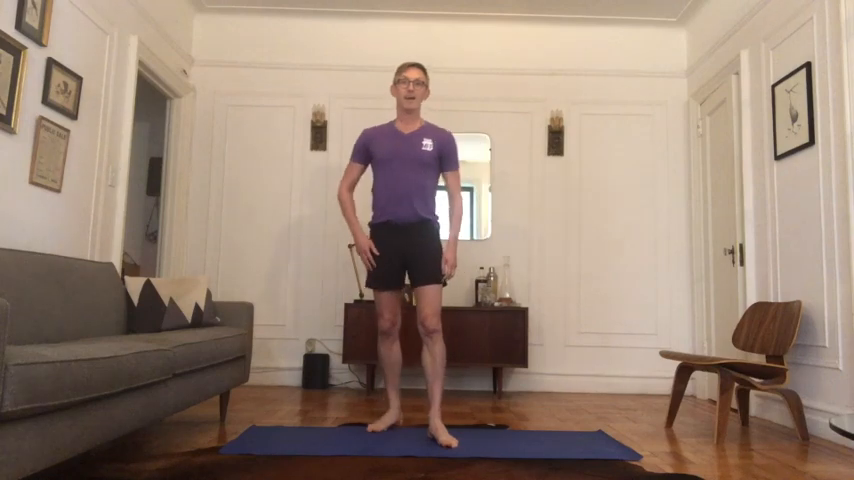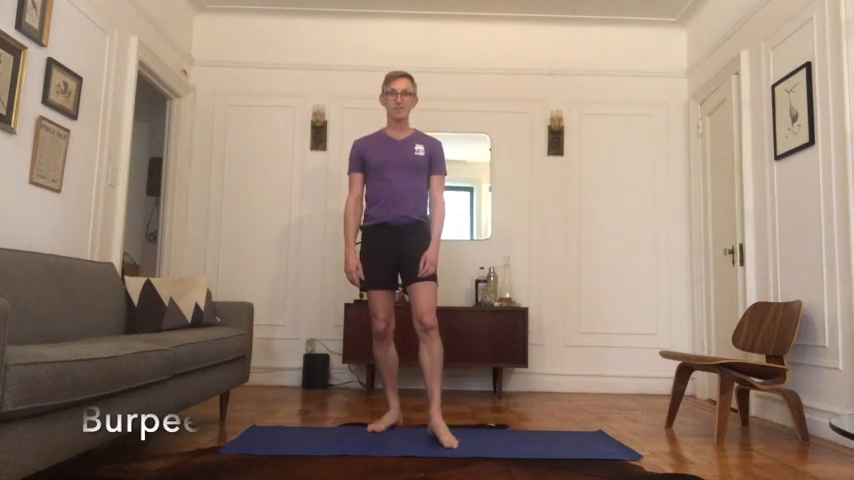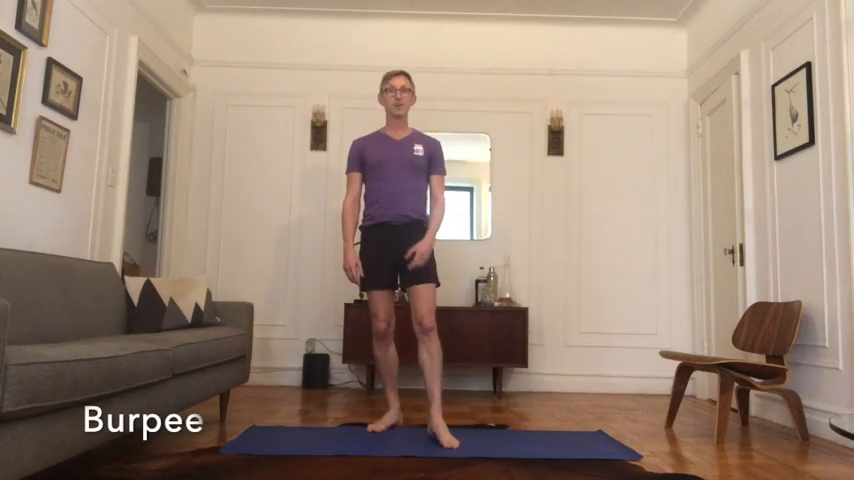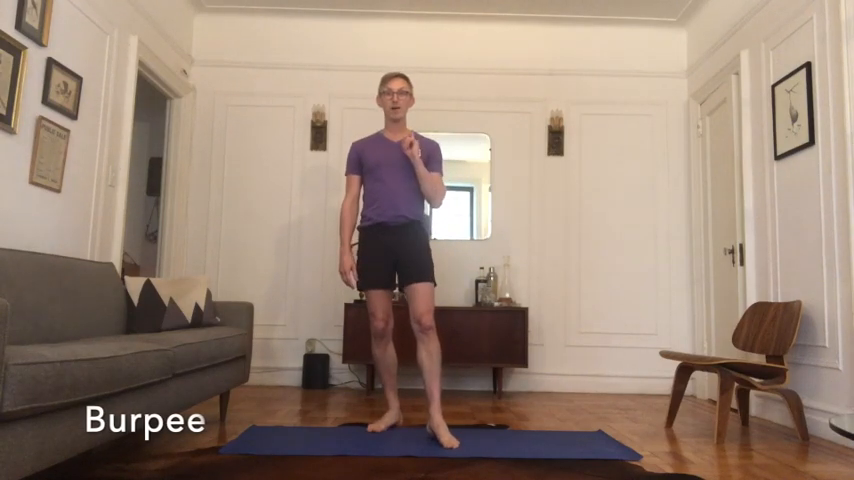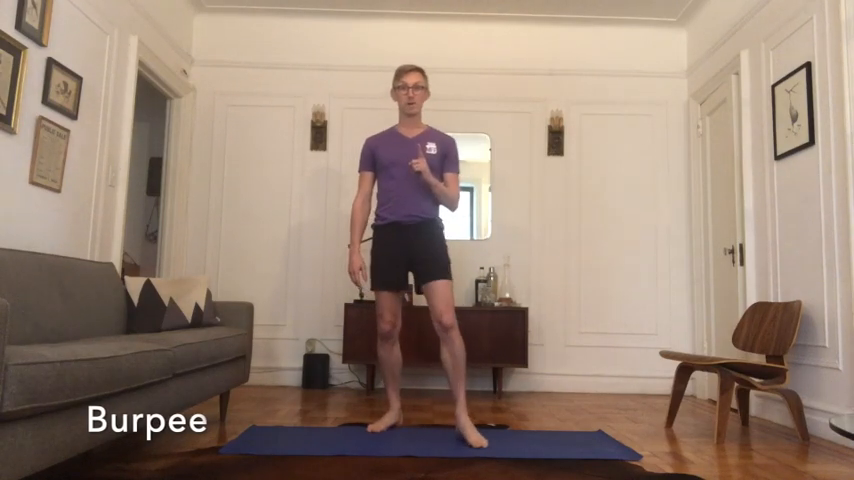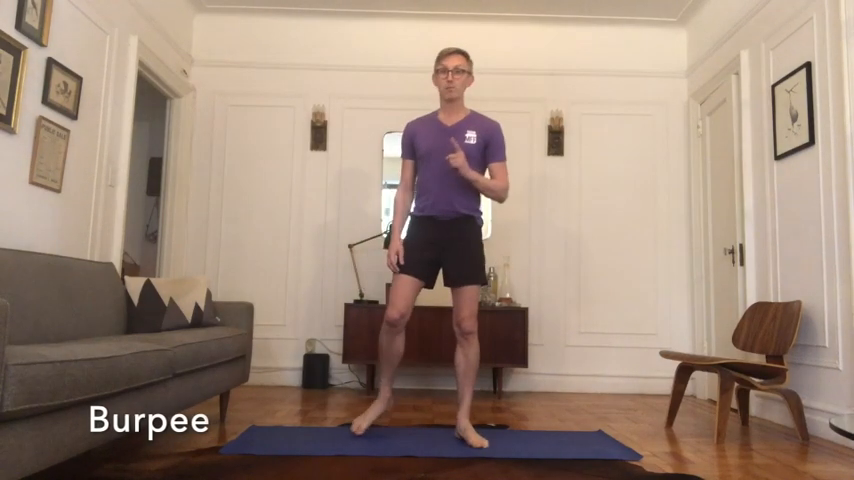
dt=0.7s
person 1, frame 1
left shoulder: (442, 139)
right shoulder: (371, 137)
left elbow: (455, 195)
right elbow: (345, 189)
left wrist: (453, 243)
right wrist: (358, 232)
left hip: (424, 235)
right hip: (383, 237)
left knee: (430, 326)
right knee: (387, 327)
left ankle: (435, 418)
right ankle: (393, 408)
person 1, frame 2
left shoulder: (430, 146)
right shoulder: (363, 146)
left elbow: (437, 200)
right elbow: (354, 200)
left wrist: (434, 245)
right wrist: (350, 250)
left hip: (415, 236)
right hip: (376, 238)
left knee: (427, 323)
right knee: (381, 329)
left ankle: (435, 415)
right ankle: (393, 408)
person 1, frame 3
left shoulder: (430, 146)
right shoulder: (362, 146)
left elbow: (438, 199)
right elbow: (352, 199)
left wrist: (429, 239)
right wrist: (348, 247)
left hip: (415, 240)
right hip: (376, 238)
left knee: (426, 325)
right knee: (382, 328)
left ankle: (436, 417)
right ankle: (393, 409)
person 1, frame 4
left shoulder: (428, 147)
right shoulder: (361, 148)
left elbow: (436, 199)
right elbow: (350, 201)
left wrist: (415, 159)
right wrist: (344, 250)
left hip: (412, 236)
right hip: (373, 238)
left knee: (424, 323)
right knee: (380, 327)
left ankle: (435, 415)
right ankle: (393, 407)
person 1, frame 5
left shoulder: (443, 142)
right shoulder: (375, 144)
left elbow: (453, 200)
right elbow: (362, 199)
left wrist: (428, 177)
right wrist: (354, 249)
left hip: (428, 235)
right hip: (388, 237)
left knee: (446, 323)
right knee: (387, 329)
left ankle: (462, 415)
right ankle: (394, 408)
person 1, frame 6
left shoulder: (487, 129)
right shoulder: (415, 129)
left elbow: (501, 191)
right elbow: (405, 188)
left wrist: (469, 172)
right wrist: (396, 236)
left hip: (464, 231)
right hip: (422, 229)
left knee: (466, 328)
right knee: (394, 317)
left ankle: (463, 419)
right ankle: (383, 395)
